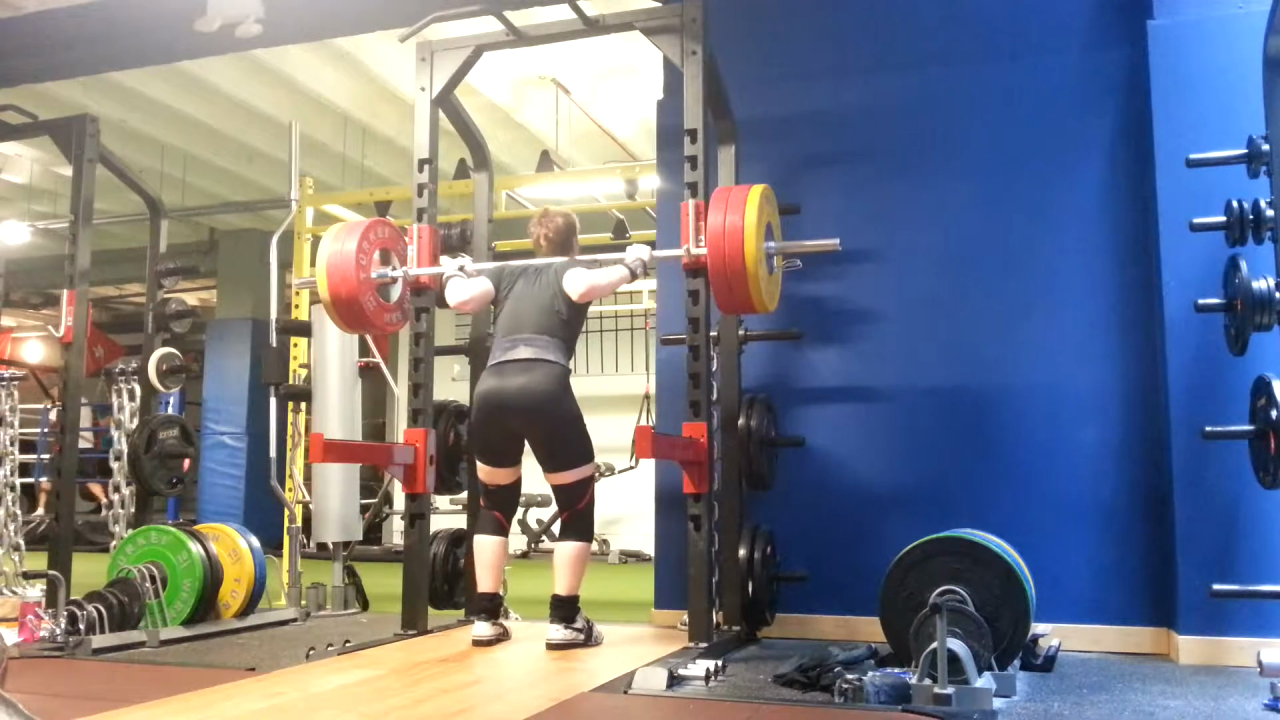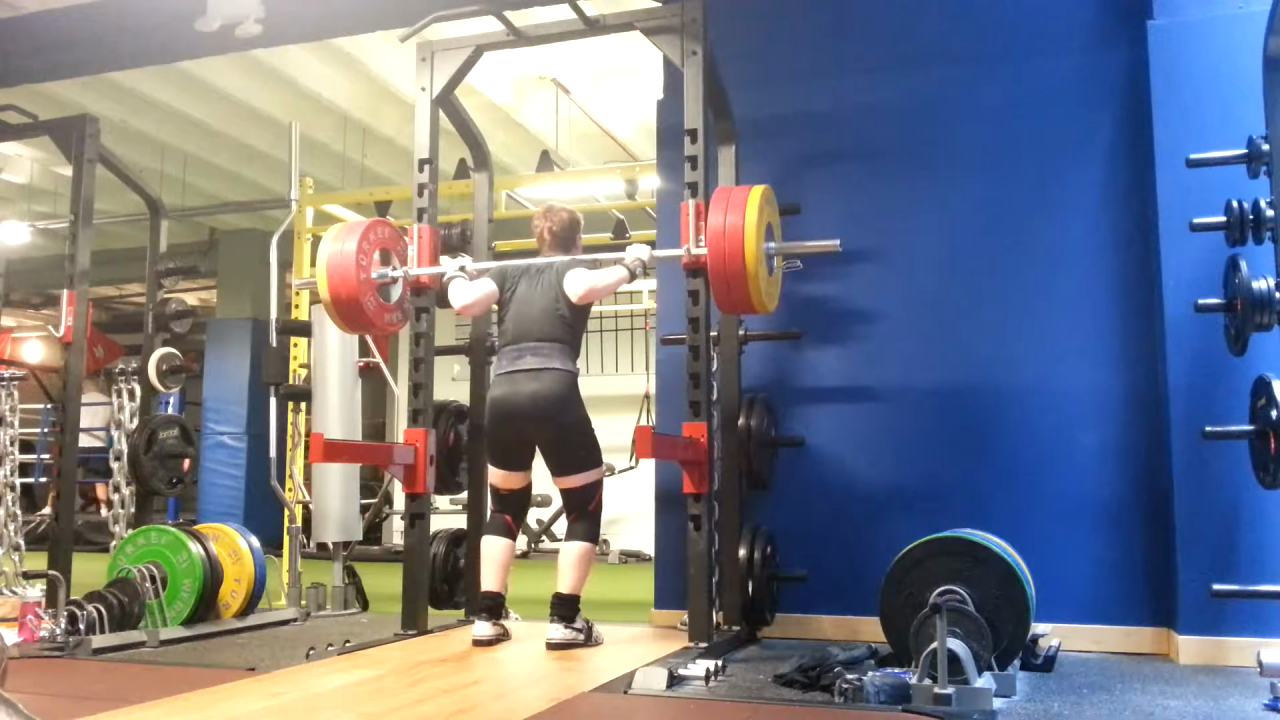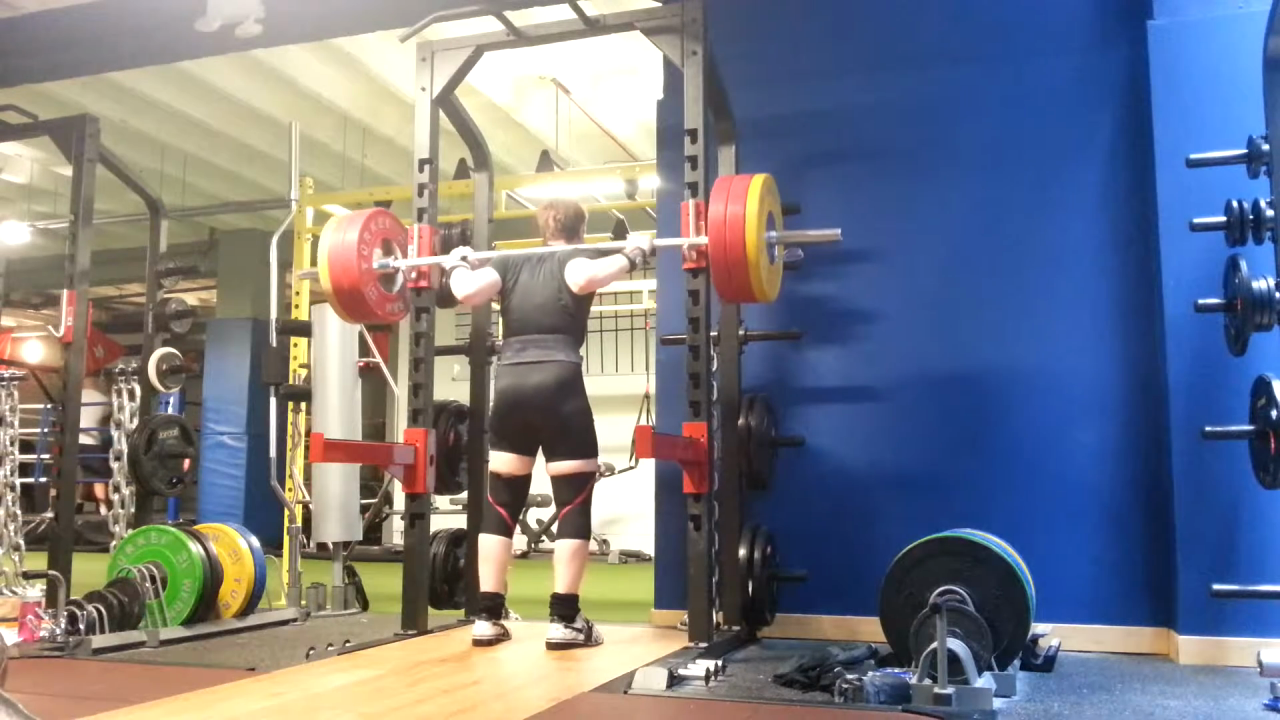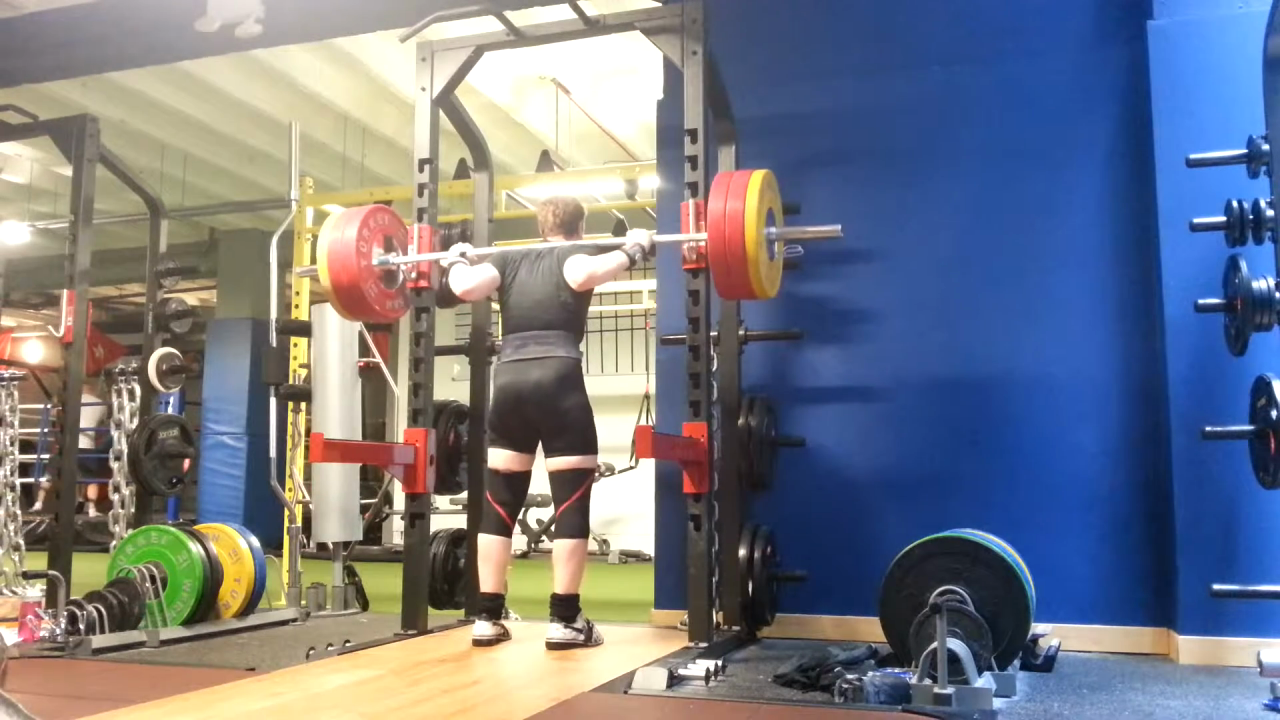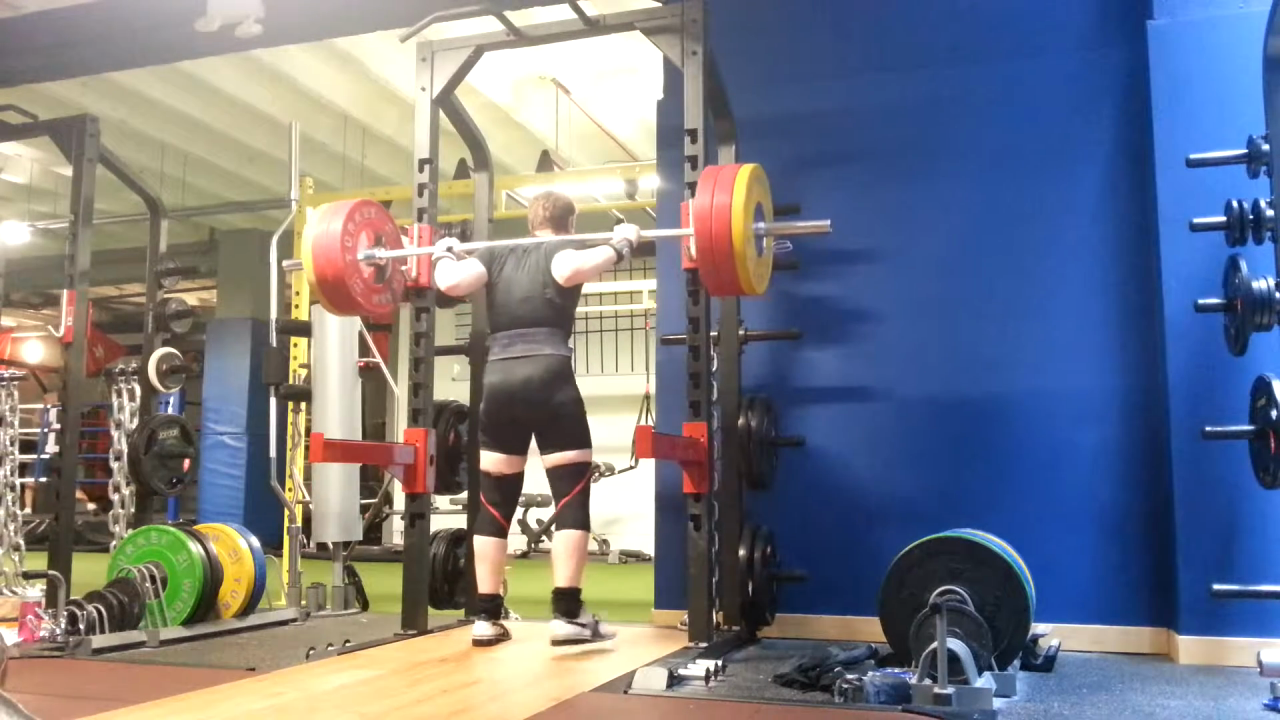
dt=0.4s
person 1, frame 1
left shoulder: (506, 272)
right shoulder: (575, 268)
left elbow: (461, 299)
right elbow: (582, 287)
left wrist: (452, 274)
right wrist: (633, 265)
left hip: (491, 390)
right hip: (543, 387)
left knee: (494, 507)
right knee: (577, 508)
left ankle: (485, 618)
right ankle: (565, 621)
person 1, frame 2
left shoulder: (507, 272)
right shoulder: (579, 267)
left elbow: (465, 303)
right elbow: (582, 291)
left wrist: (454, 275)
right wrist: (632, 265)
left hip: (502, 396)
right hip: (553, 393)
left knee: (505, 510)
right knee: (584, 511)
left ankle: (486, 618)
right ankle: (565, 621)
person 1, frame 3
left shoulder: (510, 261)
right shoulder: (581, 256)
left elbow: (467, 291)
right elbow: (583, 278)
left wrist: (456, 265)
right wrist: (633, 253)
left hip: (509, 385)
right hip: (558, 383)
left knee: (501, 504)
right knee: (573, 505)
left ankle: (487, 617)
right ankle: (564, 621)
person 1, frame 4
left shoulder: (508, 257)
right shoulder: (581, 251)
left elbow: (467, 288)
right elbow: (583, 275)
left wrist: (455, 261)
right wrist: (633, 249)
left hip: (508, 381)
right hip: (558, 379)
left knee: (499, 503)
right knee: (571, 503)
left ankle: (487, 617)
right ankle: (565, 620)
person 1, frame 5
left shoulder: (495, 253)
right shoulder: (568, 248)
left elbow: (451, 283)
right elbow: (569, 271)
left wrist: (443, 255)
right wrist: (620, 245)
left hip: (498, 381)
right hip: (549, 377)
left knee: (495, 503)
right knee: (571, 499)
left ankle: (487, 618)
right ankle: (569, 614)
